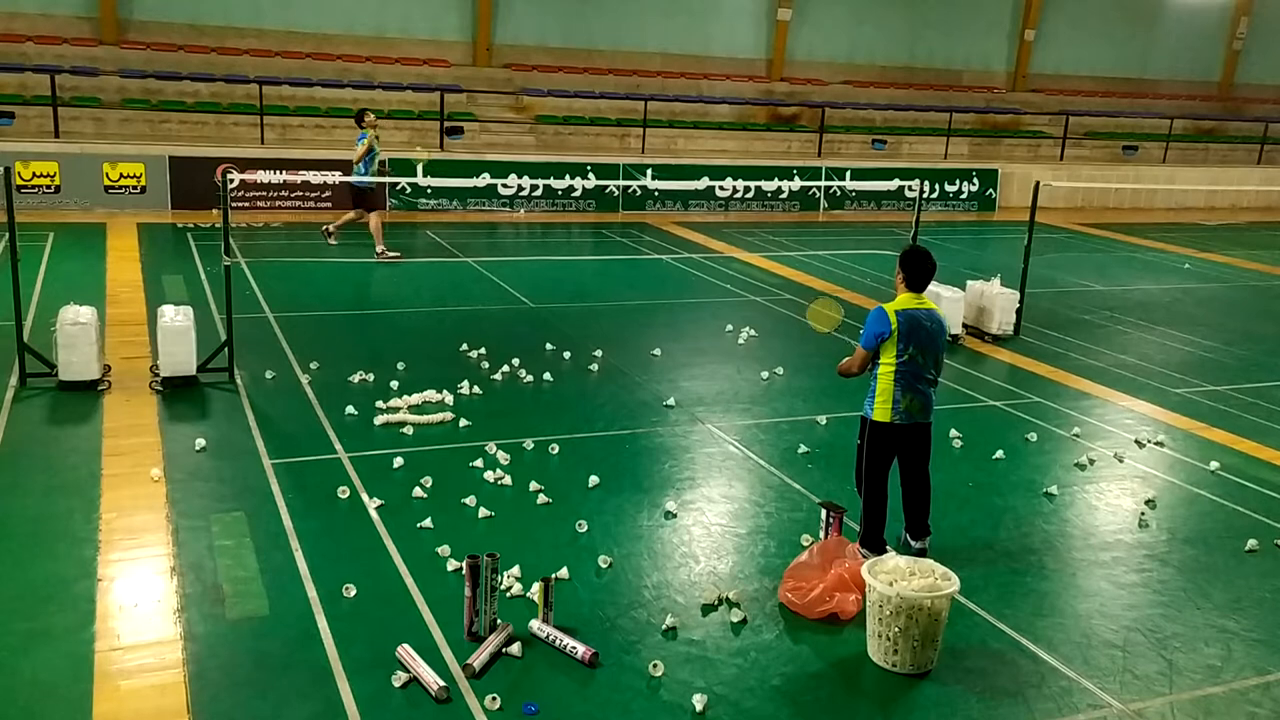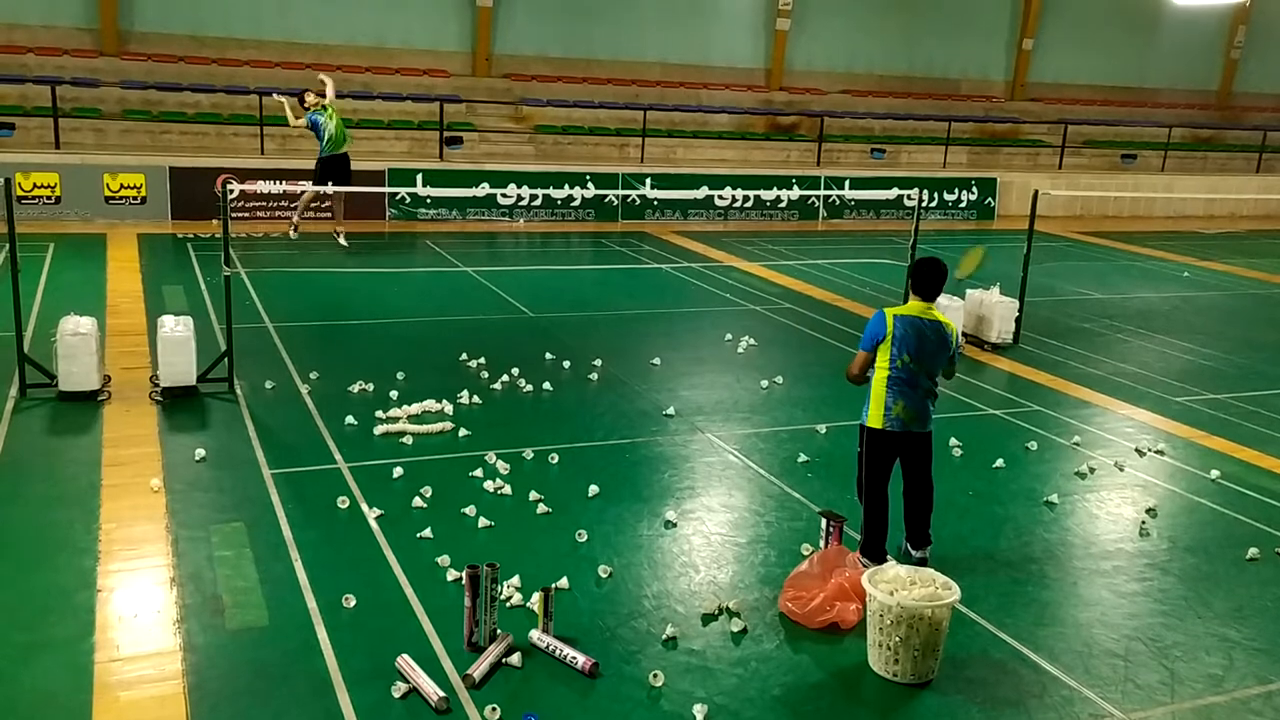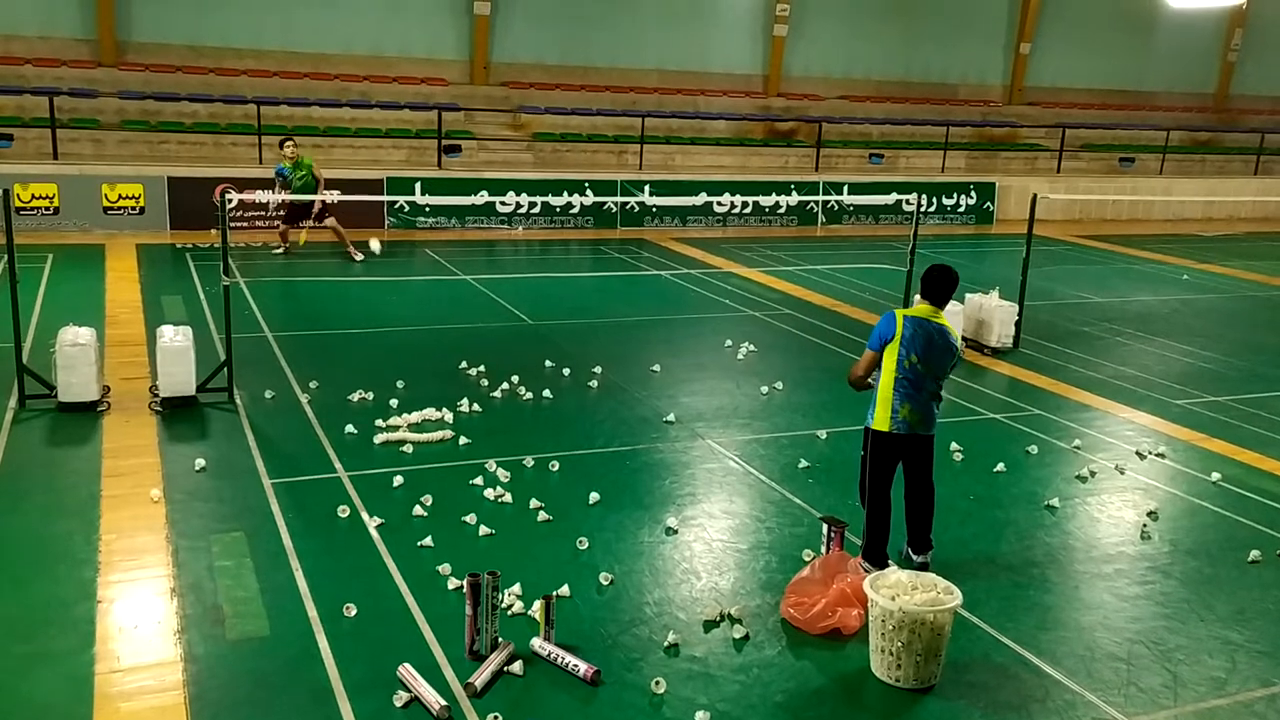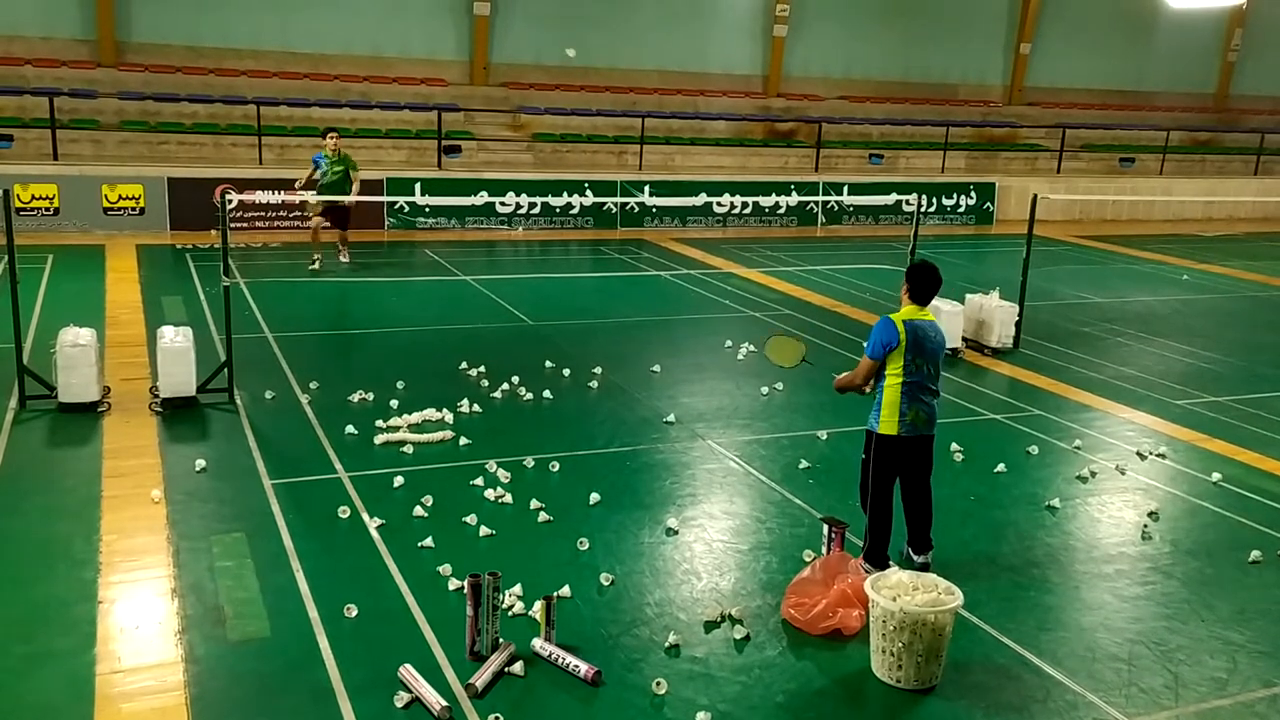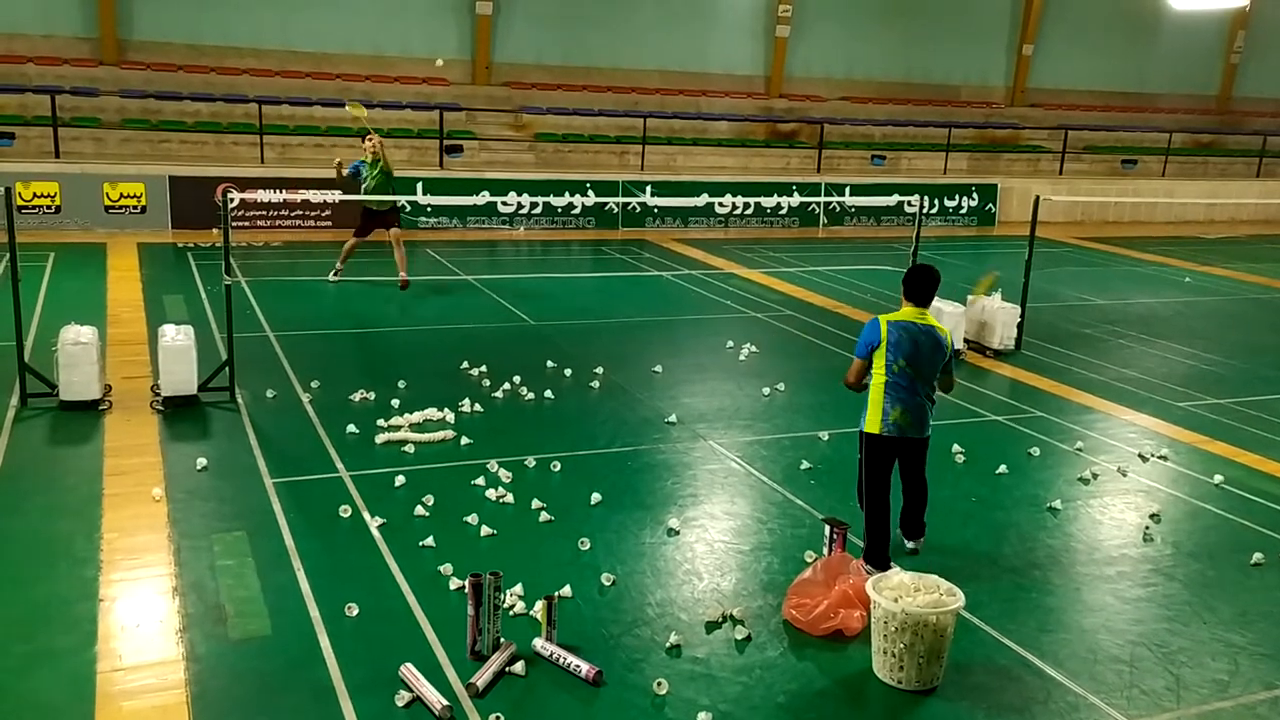
dt=0.4s
person 1, frame 1
left shoulder: (884, 315)
right shoulder: (938, 318)
left elbow: (856, 367)
left wrist: (842, 367)
left hip: (885, 415)
right hip: (922, 413)
left knee: (872, 480)
right knee: (916, 475)
left ankle: (872, 548)
right ankle: (918, 538)
person 1, frame 2
left shoulder: (886, 319)
right shoulder: (948, 331)
left elbow: (856, 371)
right elbow: (948, 375)
left wrist: (862, 377)
left hip: (882, 421)
right hip: (920, 422)
left knee: (874, 488)
right knee: (918, 484)
left ankle: (873, 556)
right ankle: (918, 547)
person 1, frame 3
left shoulder: (894, 320)
right shoulder: (951, 339)
left elbow: (861, 373)
left wrist: (855, 381)
left hip: (887, 423)
right hip: (924, 425)
left knee: (875, 491)
right knee: (920, 488)
left ankle: (874, 561)
right ankle: (919, 552)
person 1, frame 4
left shoulder: (891, 325)
right shoulder: (937, 331)
left elbow: (860, 378)
left wrist: (841, 383)
right wrist: (878, 382)
left hip: (890, 426)
right hip: (925, 424)
left knee: (876, 493)
right knee: (918, 488)
left ankle: (875, 563)
right ankle: (921, 552)
person 1, frame 5
left shoulder: (880, 326)
right shoulder: (943, 337)
left elbow: (853, 379)
right elbow: (947, 385)
left wrist: (865, 383)
left hip: (881, 425)
right hip: (918, 426)
left knee: (875, 493)
right knee: (914, 480)
left ankle: (877, 563)
right ankle: (913, 535)
